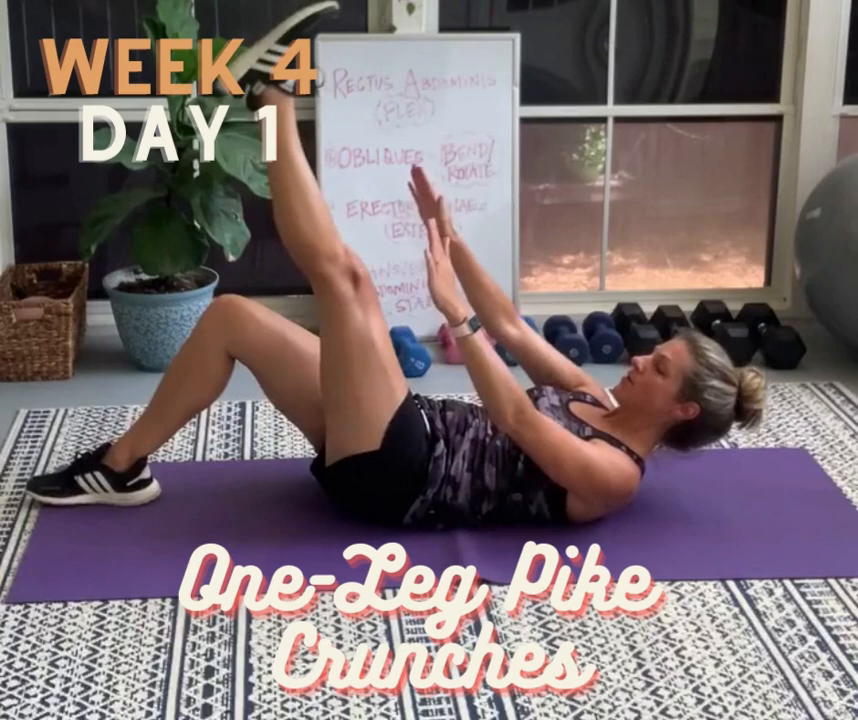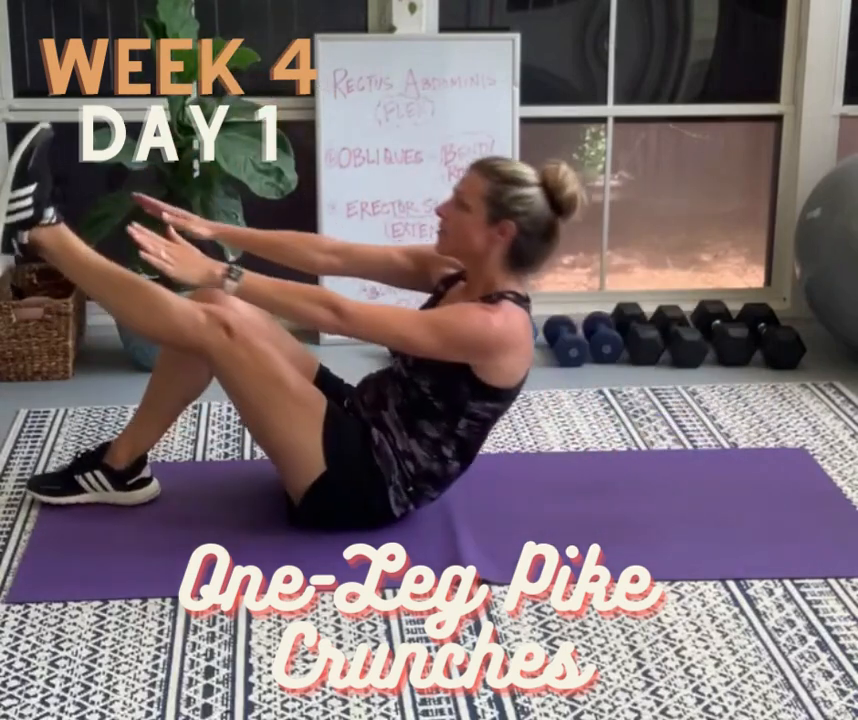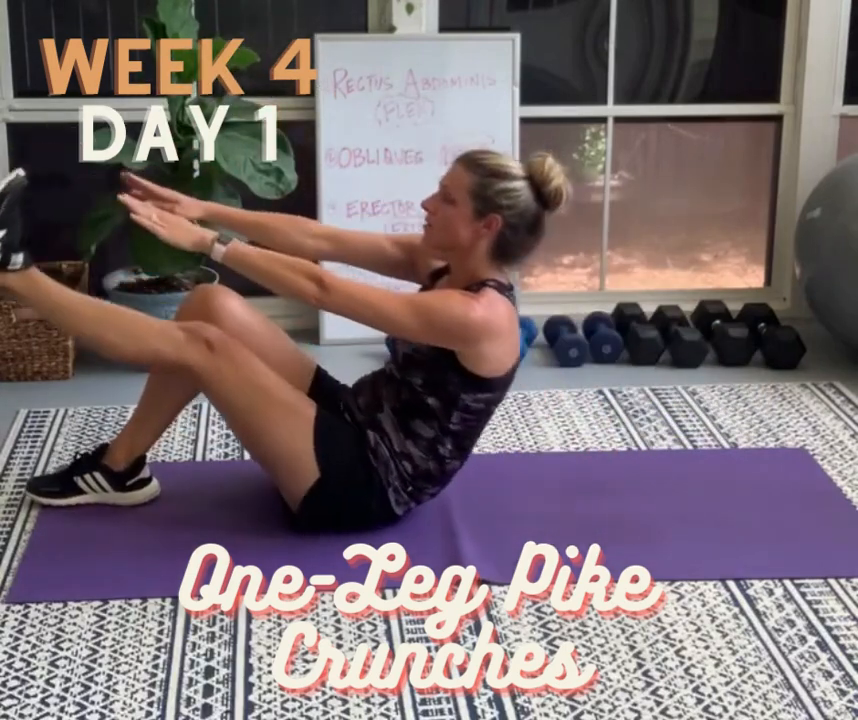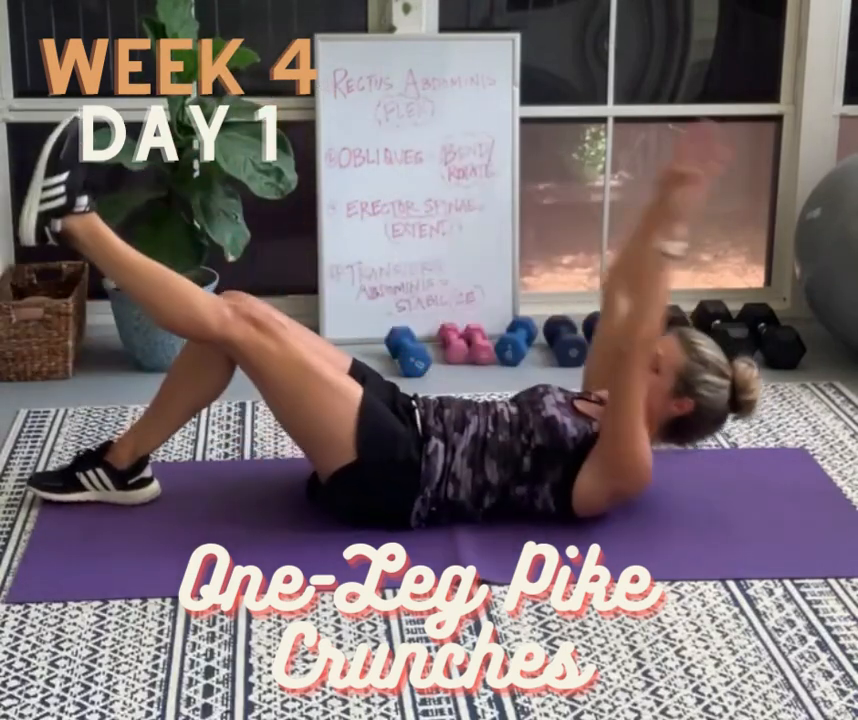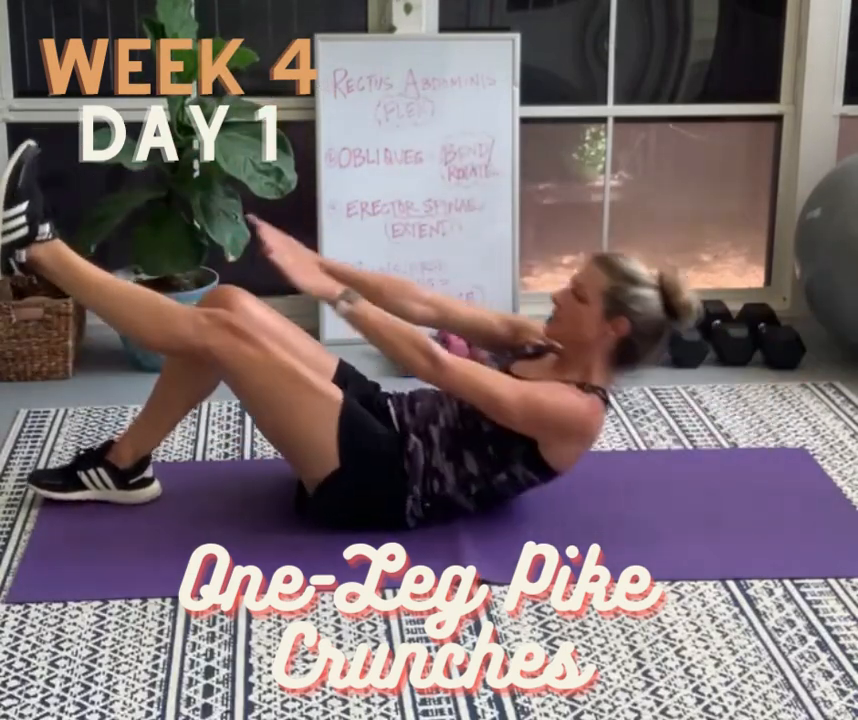
dt=1s
person 1, frame 1
left shoulder: (615, 475)
right shoulder: (599, 405)
left elbow: (516, 425)
right elbow: (511, 329)
left wrist: (457, 316)
right wrist: (446, 233)
left hip: (396, 477)
right hip: (416, 441)
left knee: (346, 277)
right knee: (232, 317)
left ankle: (277, 106)
right ankle: (120, 468)
person 1, frame 2
left shoulder: (496, 327)
right shoulder: (455, 271)
left elbow: (337, 315)
right elbow: (333, 255)
left wrist: (217, 274)
right wrist: (213, 230)
left hip: (367, 485)
right hip: (360, 428)
left knee: (214, 325)
right knee: (212, 308)
right ankle: (121, 469)
person 1, frame 3
left shoulder: (480, 316)
right shoulder: (446, 264)
left elbow: (324, 291)
right elbow: (320, 240)
left wrist: (210, 244)
right wrist: (202, 210)
left hip: (365, 485)
right hip: (352, 425)
left knee: (197, 345)
right knee: (208, 304)
right ankle: (121, 470)
person 1, frame 4
left shoulder: (626, 469)
right shoulder: (587, 415)
left elbow: (636, 357)
right elbow: (618, 307)
left wrist: (666, 243)
right wrist: (660, 209)
left hip: (389, 477)
right hip: (400, 423)
left knee: (229, 321)
right knee: (241, 309)
left ankle: (74, 218)
right ankle: (124, 467)
person 1, frame 5
left shoulder: (577, 411)
right shoulder: (547, 344)
left elbow: (438, 367)
right elbow: (430, 307)
left wrist: (331, 292)
right wrist: (323, 264)
left hip: (384, 485)
right hip: (389, 425)
left knee: (216, 331)
right knee: (227, 303)
right ankle: (121, 466)
